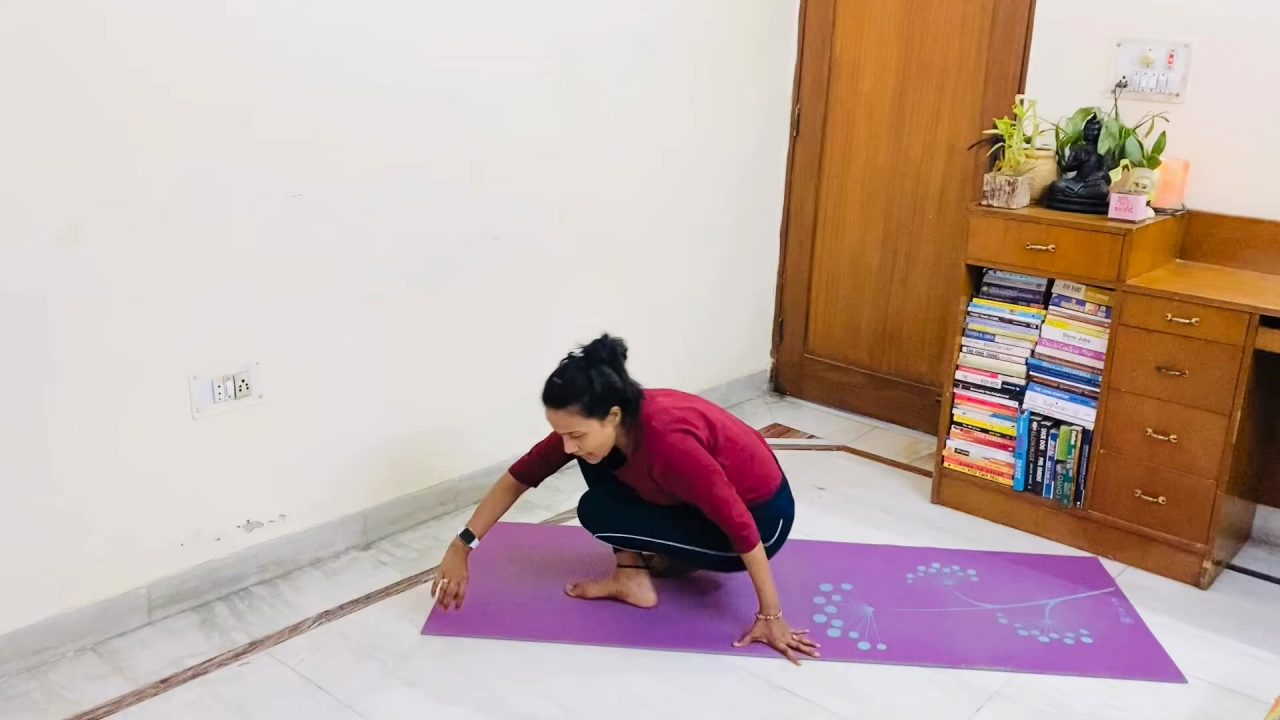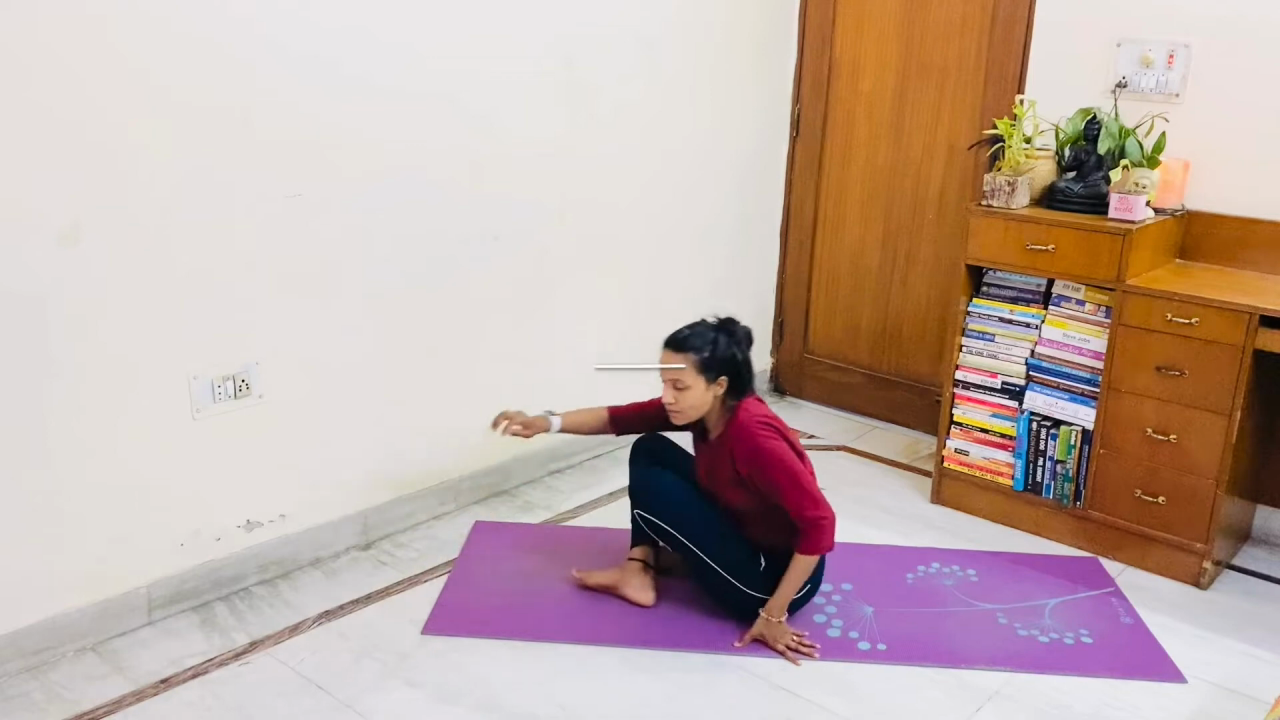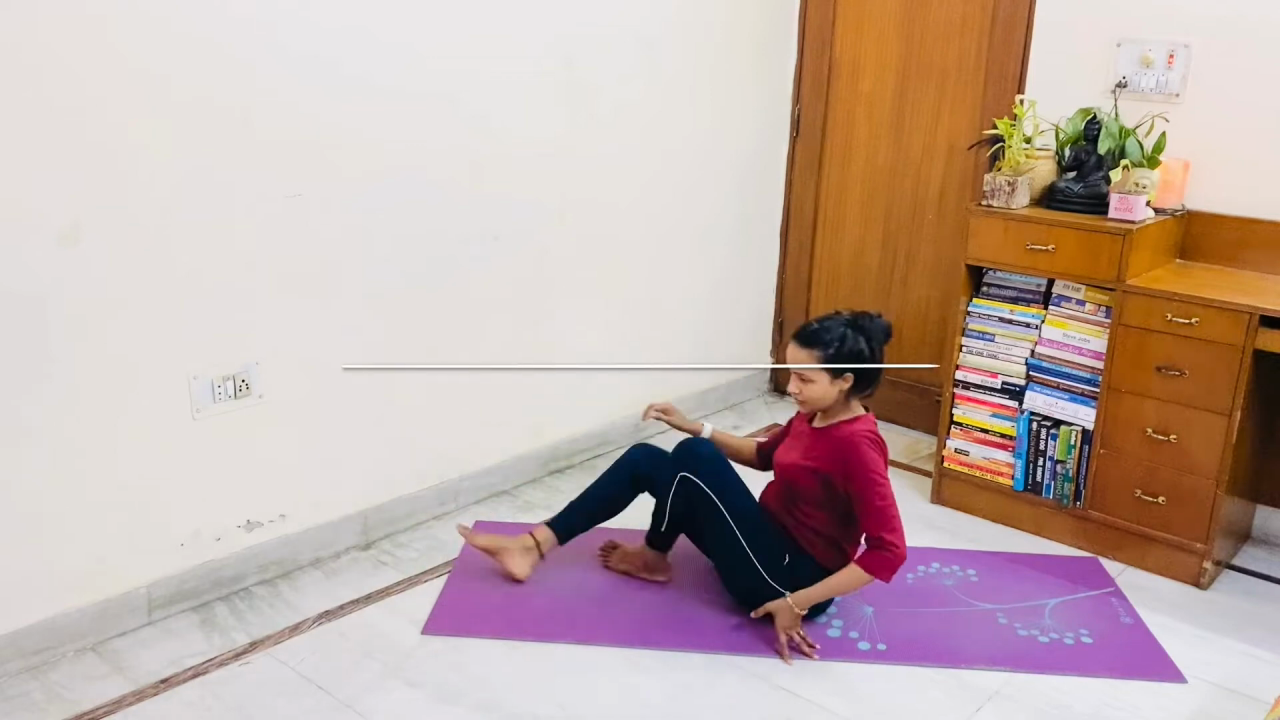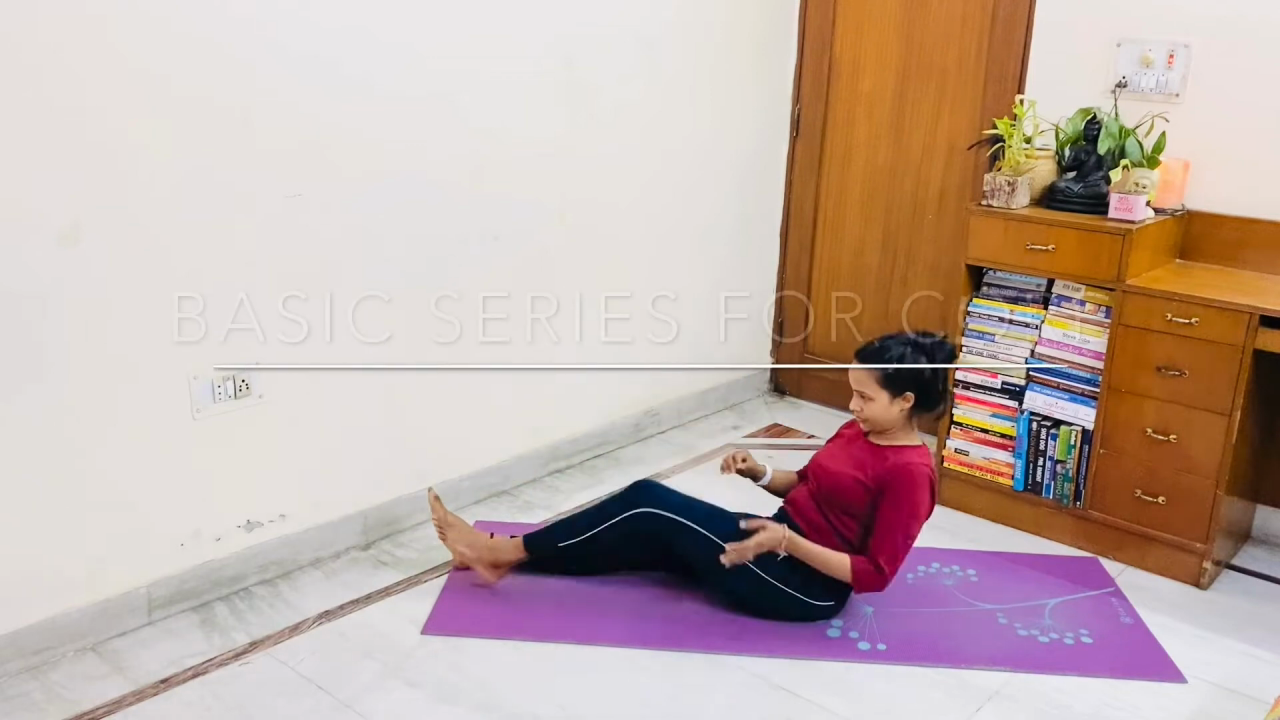
dt=0.4s
person 1, frame 1
left shoulder: (667, 440)
right shoulder: (607, 423)
left elbow: (740, 525)
right elbow: (520, 476)
left wrist: (770, 616)
right wrist: (462, 546)
left hip: (761, 516)
right hip: (715, 499)
left knee: (597, 509)
right ankle: (635, 569)
person 1, frame 2
left shoulder: (752, 434)
right shoulder: (705, 408)
left elbow: (819, 525)
right elbow: (621, 418)
left wrist: (776, 613)
right wrist: (547, 422)
left hip: (767, 576)
right hip: (742, 536)
left knee: (652, 489)
right knee: (648, 449)
left ankle: (641, 569)
right ankle: (642, 565)
person 1, frame 3
left shoulder: (858, 445)
right shoulder: (818, 413)
left elbow: (888, 552)
right elbow: (765, 454)
left wrist: (797, 603)
right wrist: (696, 428)
left hip: (789, 576)
right hip: (770, 540)
left knee: (693, 458)
right knee: (643, 459)
left ankle: (651, 555)
right ankle: (536, 542)
person 1, frame 4
left shoulder: (910, 473)
right shoulder: (859, 431)
left elbow: (874, 574)
left wrist: (787, 542)
right wrist: (763, 474)
left hip: (807, 587)
right hip: (785, 538)
left knee: (648, 502)
right knee: (633, 542)
left ankle: (506, 553)
right ankle: (493, 547)
